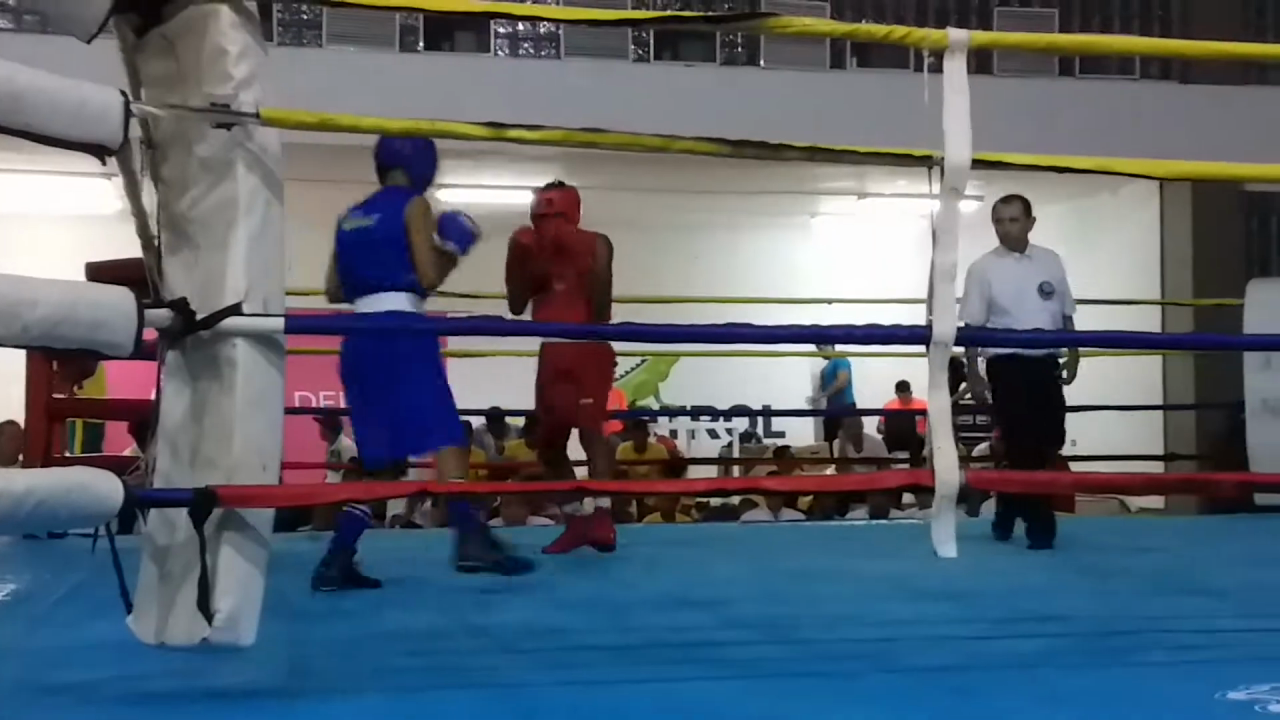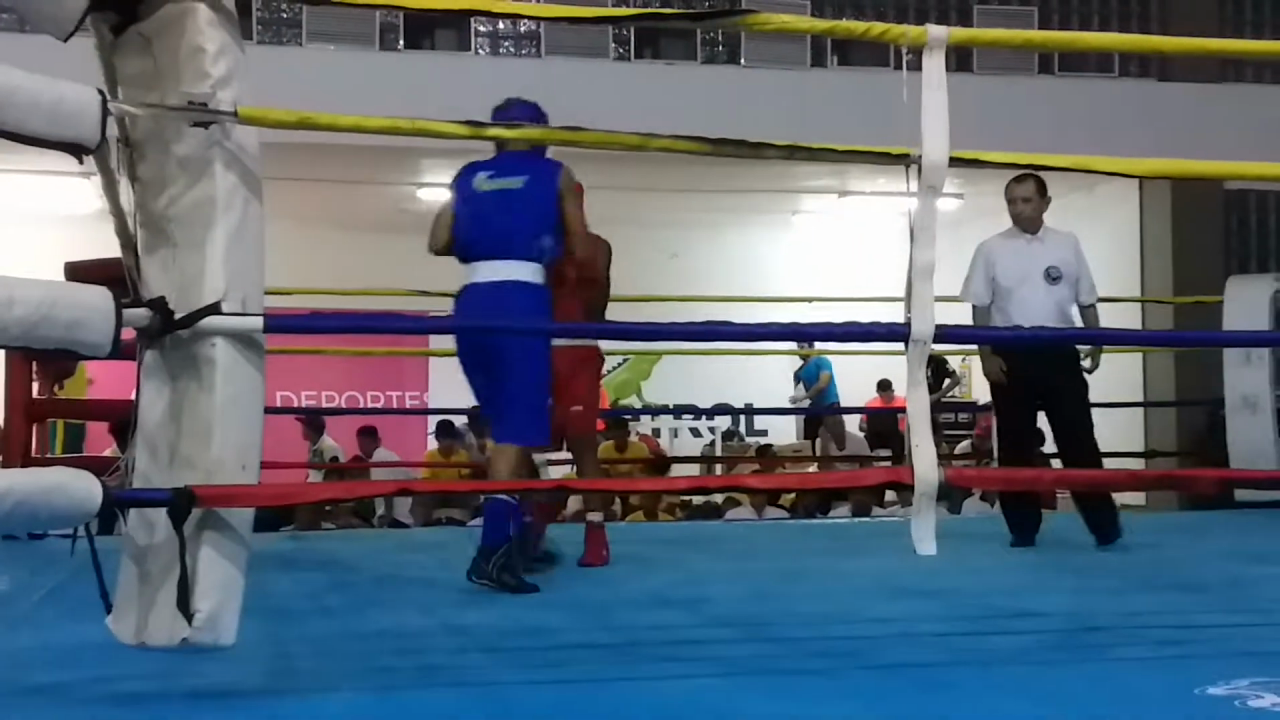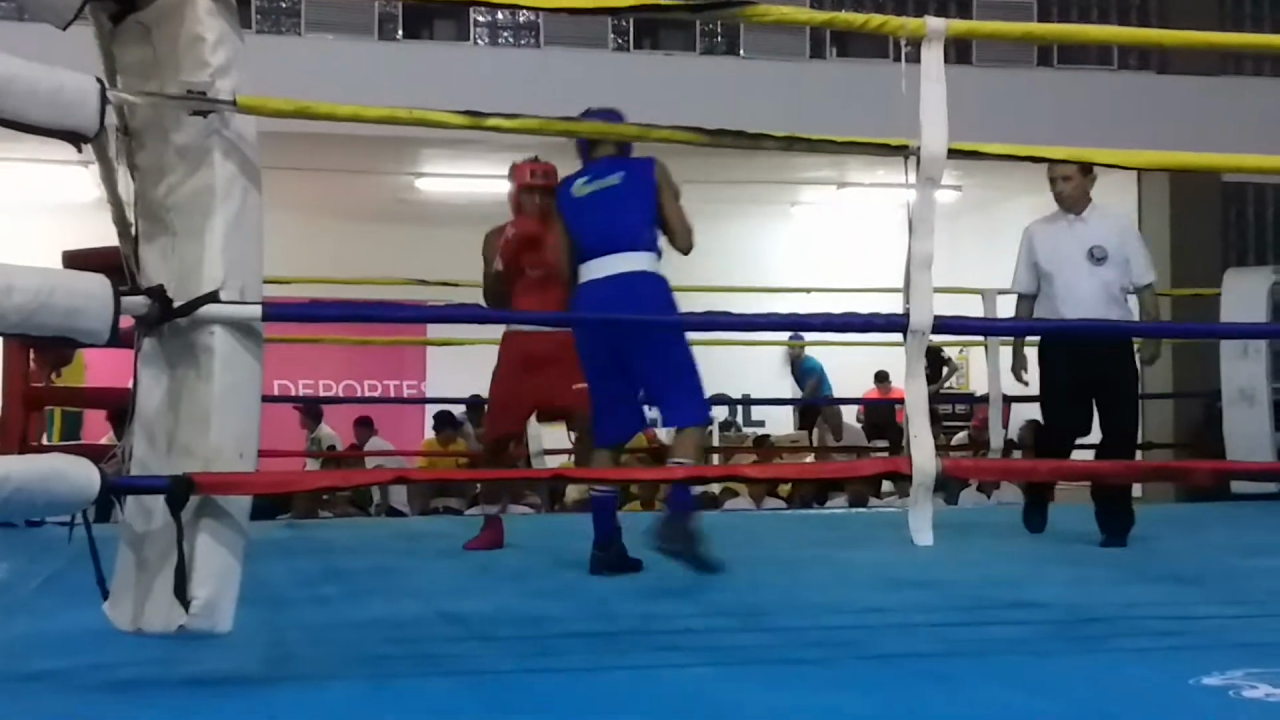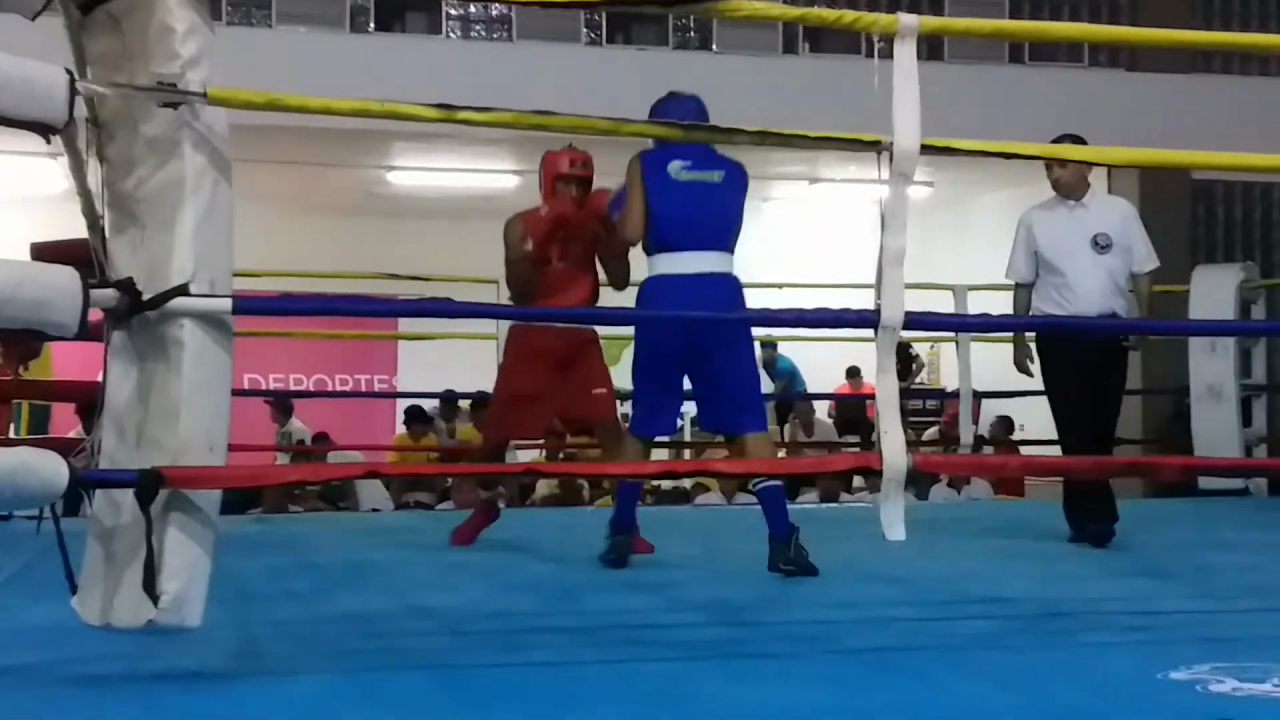
dt=0.4s
person 1, frame 1
left shoulder: (351, 217)
right shoulder: (413, 206)
left elbow: (335, 291)
right elbow: (428, 278)
right wrist: (452, 251)
left hip: (358, 336)
right hip: (401, 332)
left knee: (381, 459)
right knee: (445, 437)
left ankle: (337, 560)
right ankle: (474, 543)
person 1, frame 2
left shoulder: (468, 177)
right shoulder: (555, 174)
left elbow: (439, 242)
right elbow: (580, 251)
left hip: (473, 302)
right hip: (521, 299)
left knee: (505, 425)
right knee: (518, 429)
left ankle: (509, 538)
right ankle: (493, 554)
person 1, frame 3
left shoulder: (566, 191)
right shoulder: (650, 170)
left elbow: (564, 265)
right elbow: (683, 241)
left hip: (591, 302)
right hip: (642, 294)
left knee: (612, 428)
right knee: (687, 412)
right ankle: (676, 521)
person 1, frame 4
left shoulder: (644, 164)
right shoulder: (735, 172)
left elbow: (631, 234)
left wrist: (624, 213)
left hip: (662, 295)
right hip: (719, 294)
left knee: (644, 422)
right knee: (750, 421)
left ankle: (621, 533)
right ankle: (782, 542)
person 2, frame 1
left shoulder: (596, 244)
right shoulder: (533, 250)
left elbow: (601, 302)
right elbow: (516, 306)
left wrist: (581, 258)
right wrist: (518, 262)
left hip: (590, 349)
right hip: (552, 352)
left knee: (589, 424)
right knee: (550, 441)
left ankle: (602, 517)
right ankle: (576, 521)
person 2, frame 2
left shoulder: (595, 248)
left elbow: (597, 307)
left wrist: (585, 266)
left hip: (579, 352)
left knee: (581, 436)
left ankle: (595, 532)
right ankle: (539, 509)
person 2, frame 3
right shoulder: (499, 238)
right elbow: (493, 300)
left wrist: (567, 265)
right wrist: (505, 258)
left hip: (565, 340)
right hip: (519, 343)
left knee: (588, 421)
right knee: (498, 436)
left ankle: (606, 522)
right ankle: (492, 526)
person 2, frame 4
left shoulder: (593, 221)
right shoulder: (521, 224)
left elbow: (620, 280)
right elbow: (518, 287)
left wrist: (611, 231)
right wrist: (539, 237)
left hip: (579, 337)
right hip: (531, 338)
left knee: (608, 425)
right knee: (498, 431)
right ankle: (486, 506)
person 3, frame 1
left shoulder: (1051, 261)
right shoulder: (983, 269)
left elbow: (1065, 314)
right elbow: (973, 326)
left wrist: (1073, 354)
right wrist: (973, 375)
left hip: (1046, 364)
right hip: (1007, 366)
left knee: (1047, 442)
right knee: (1021, 445)
left ankle: (1009, 508)
right ankle: (1039, 526)
person 3, frame 2
left shoulder: (1068, 245)
right shoulder: (991, 249)
left elbow: (1086, 301)
right elbow: (980, 308)
left wrist: (1097, 344)
right wrist: (987, 354)
left hip: (1059, 353)
right hip: (1012, 356)
left knee: (1078, 437)
right knee: (1016, 444)
left ankle: (1103, 522)
right ankle: (1022, 526)
person 3, frame 3
left shoulder: (1119, 226)
right shoulder: (1037, 232)
left elbow: (1143, 285)
right elbow: (1026, 295)
left wrist: (1153, 333)
right wrist: (1018, 349)
left hip: (1112, 339)
right hip: (1061, 341)
left knee: (1119, 431)
right knee: (1059, 426)
left ankle: (1113, 521)
right ankle: (1037, 499)
person 3, frame 4
left shoulder: (1120, 212)
right shoulder: (1034, 219)
left elbow: (1141, 273)
right elbow: (1023, 285)
left wrist: (1141, 319)
right wrist: (1019, 340)
left hip: (1110, 333)
right hip: (1059, 333)
left knee: (1100, 429)
right knee: (1076, 426)
left ankle: (1083, 516)
right ankle: (1095, 518)
